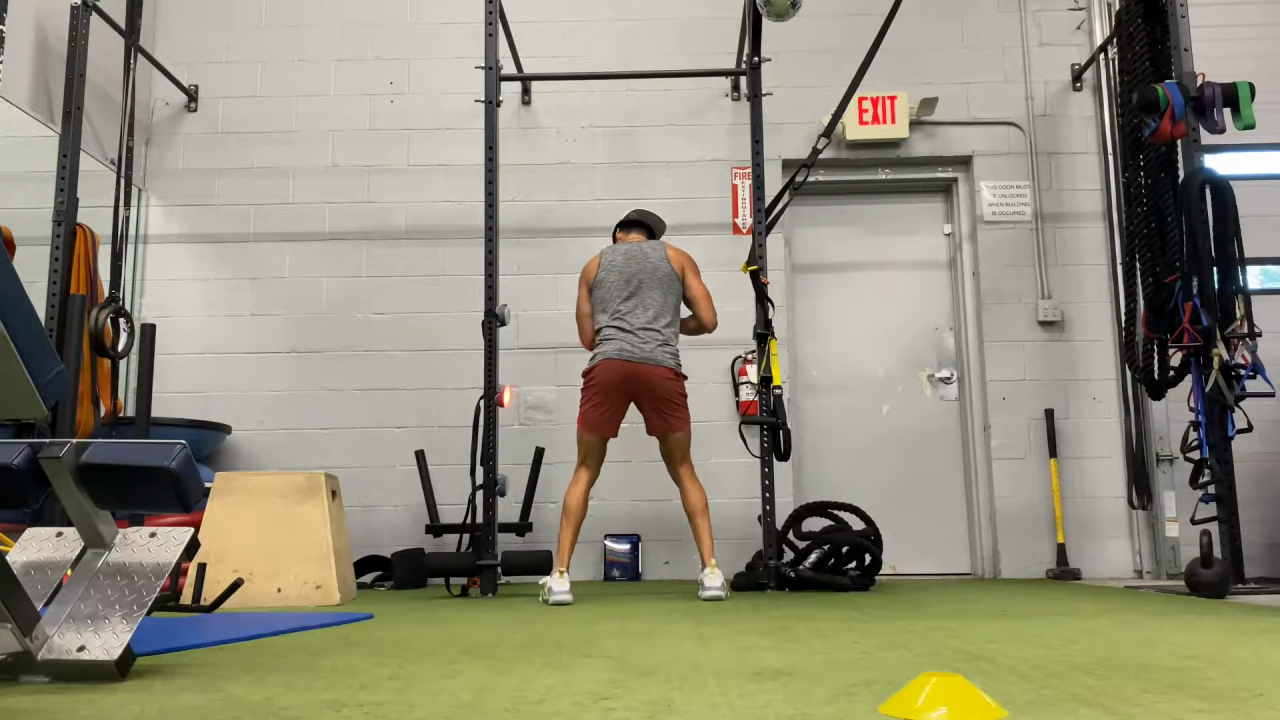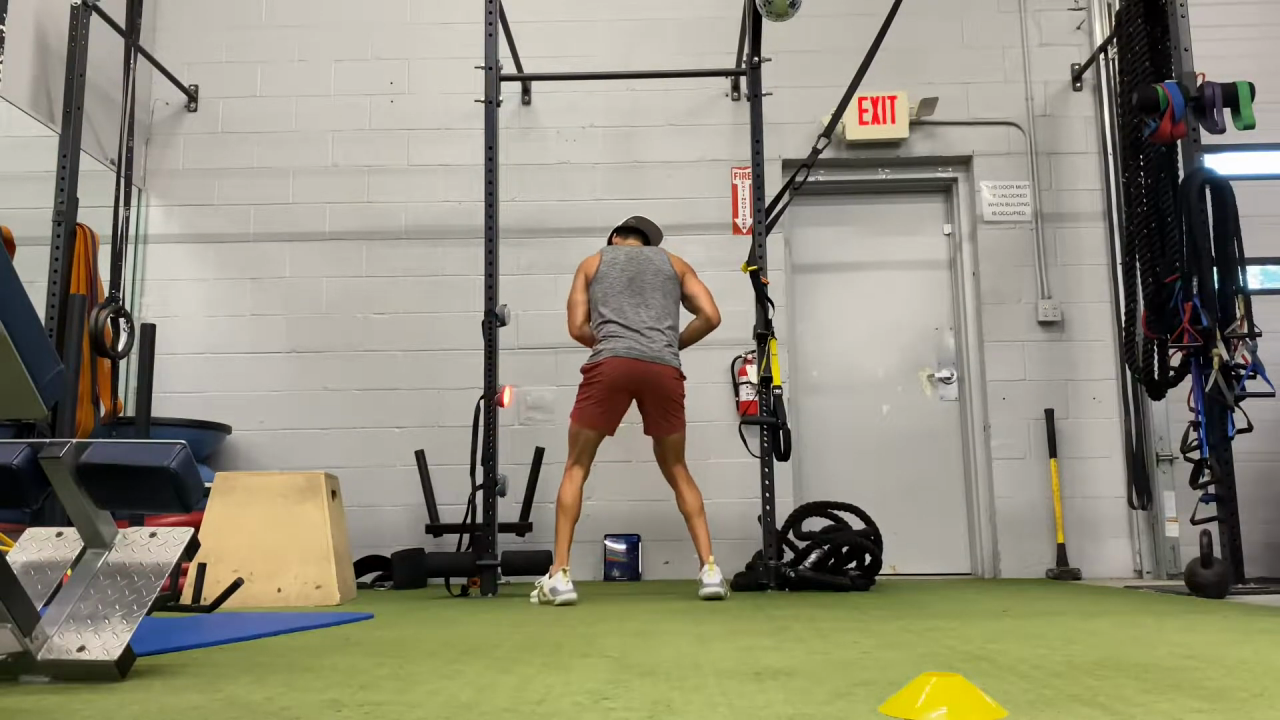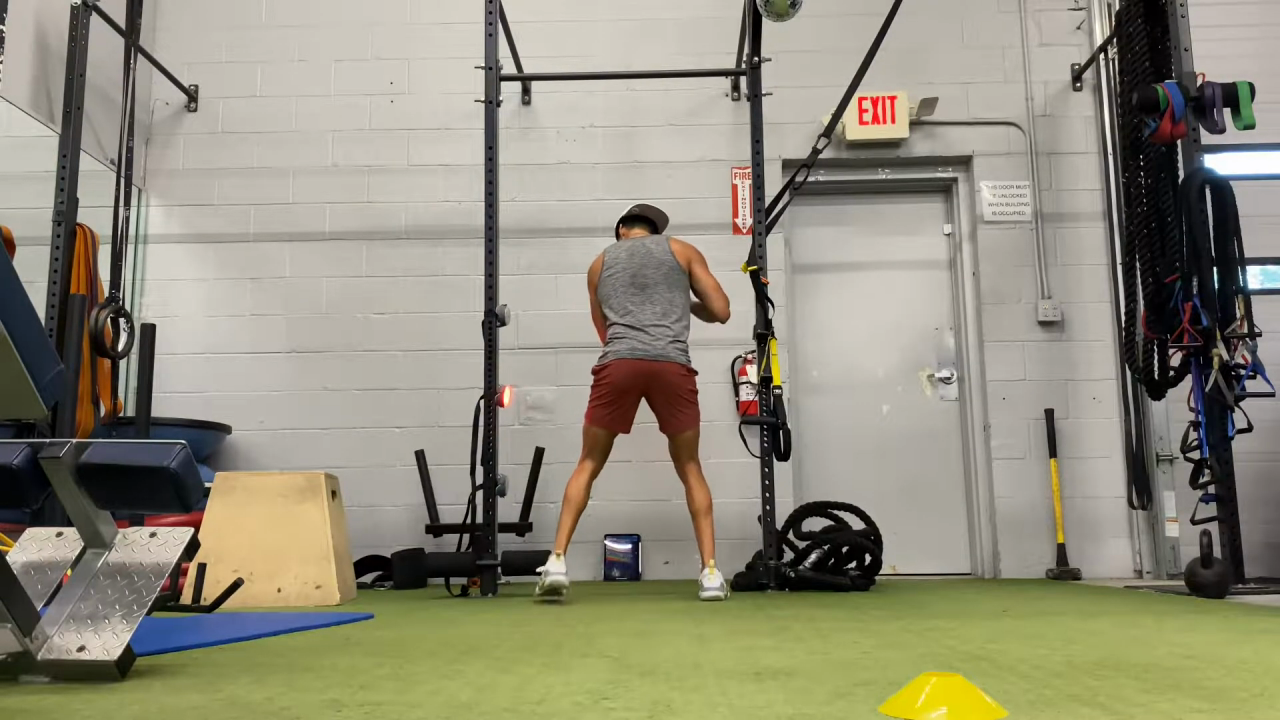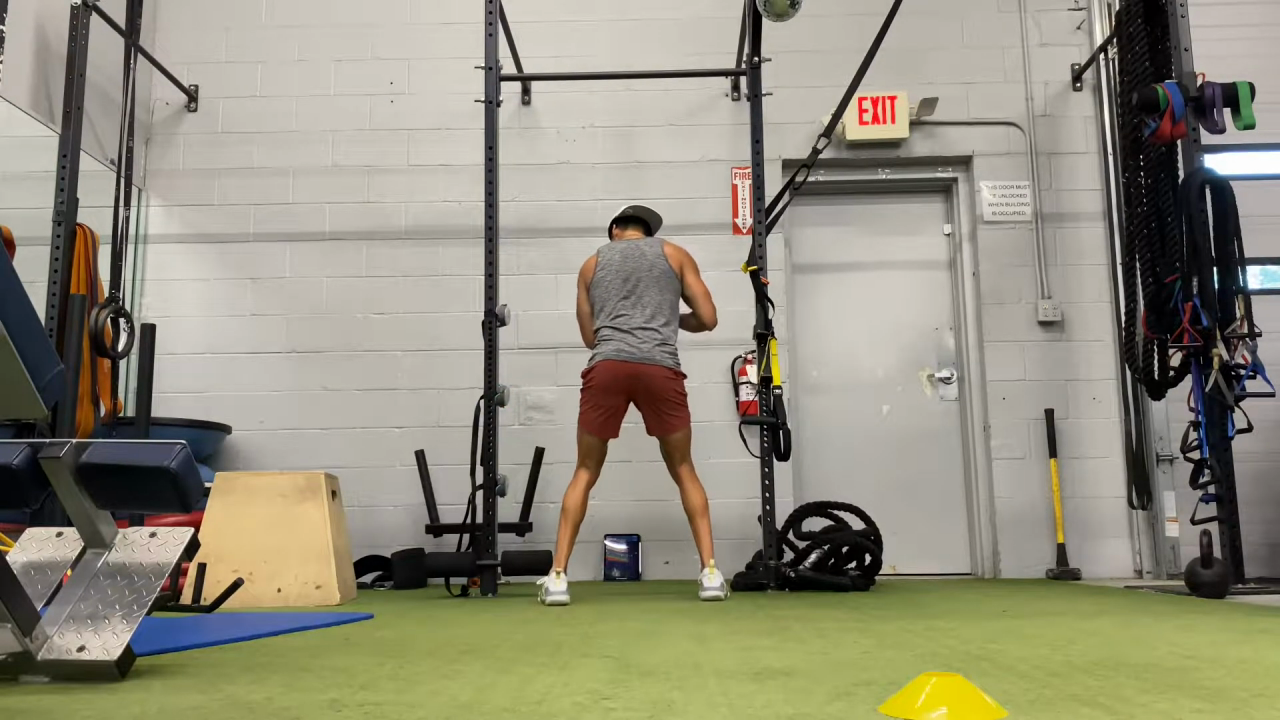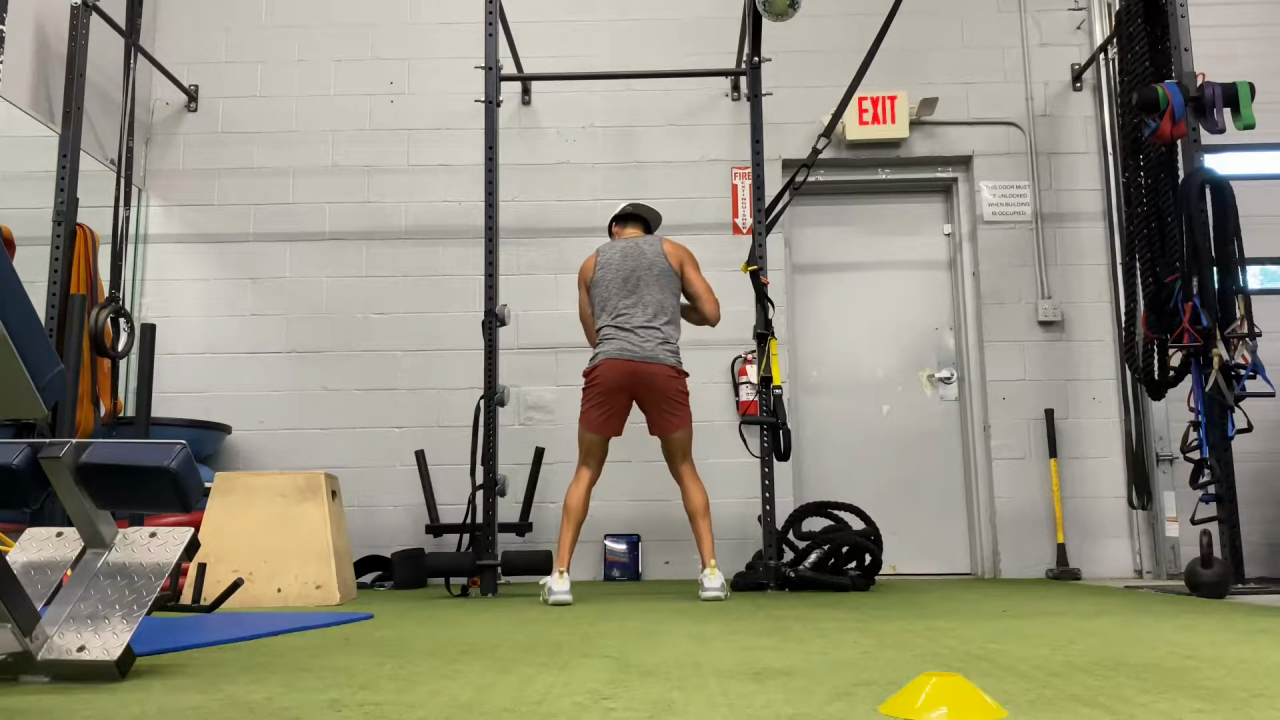
dt=0.4s
person 1, frame 1
left shoulder: (594, 266)
right shoulder: (676, 257)
right elbow: (707, 321)
left hip: (608, 367)
right hip: (661, 370)
left knee: (585, 473)
right knee: (683, 472)
left ankle: (560, 577)
right ankle: (711, 572)
person 1, frame 2
left shoulder: (593, 263)
right shoulder: (674, 263)
left elbow: (578, 328)
right elbow: (711, 316)
left hip: (609, 366)
right hip: (662, 370)
left knee: (576, 470)
right knee: (677, 473)
left ankle: (560, 576)
right ankle: (710, 569)
person 1, frame 3
left shoulder: (600, 263)
right shoulder: (682, 251)
right elbow: (721, 311)
left hip: (618, 365)
right hip: (671, 367)
left knee: (588, 465)
right knee: (690, 470)
left ankle: (557, 561)
right ankle: (710, 573)
person 1, frame 4
left shoulder: (592, 265)
right shoulder: (674, 254)
right elbow: (707, 319)
left hip: (606, 369)
right hip: (659, 370)
left knee: (585, 474)
right knee: (684, 471)
left ankle: (557, 577)
right ankle: (710, 573)
person 1, frame 5
left shoulder: (592, 263)
right shoulder: (674, 252)
right elbow: (711, 313)
left hip: (609, 367)
right hip: (662, 368)
left knee: (586, 472)
right knee: (684, 471)
left ankle: (560, 577)
right ankle: (711, 573)
